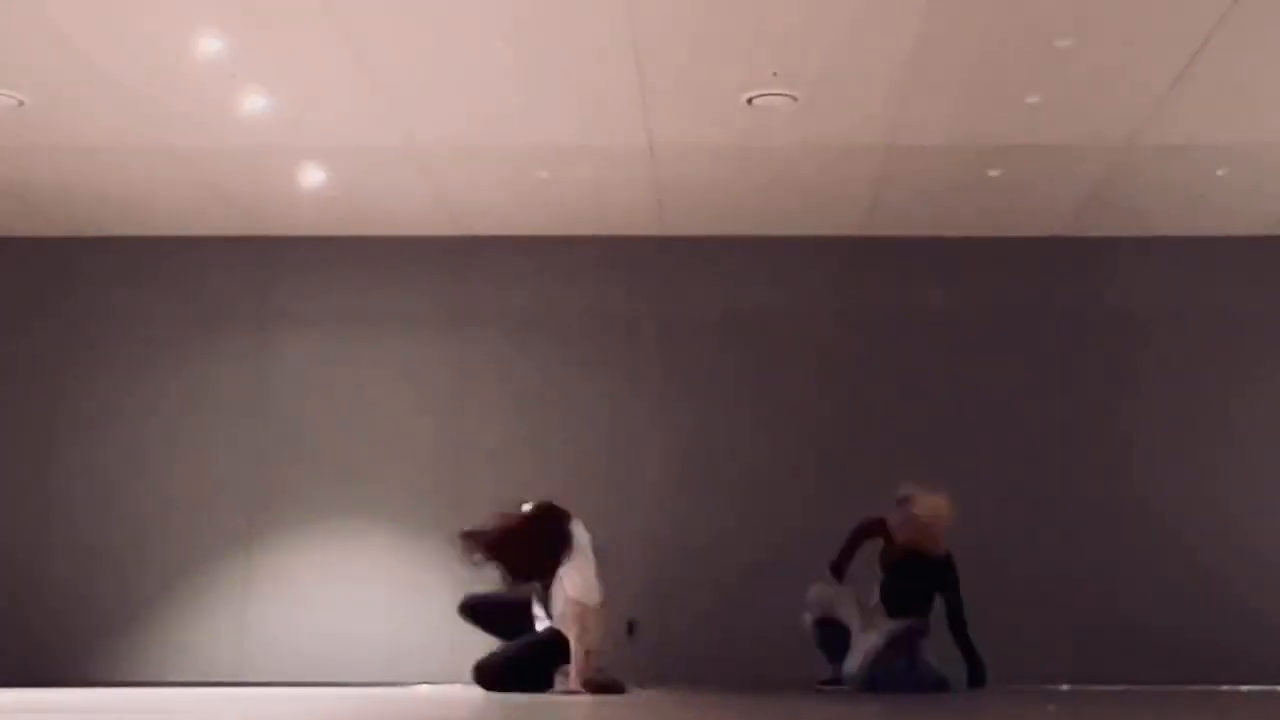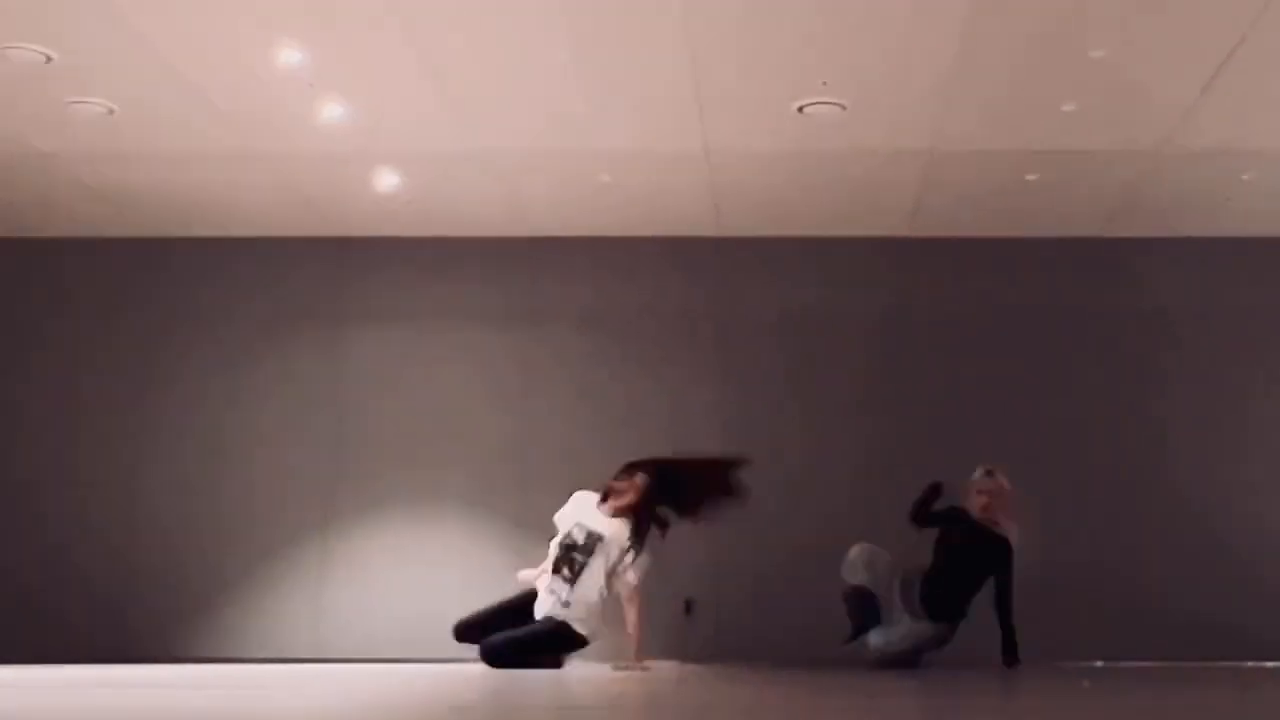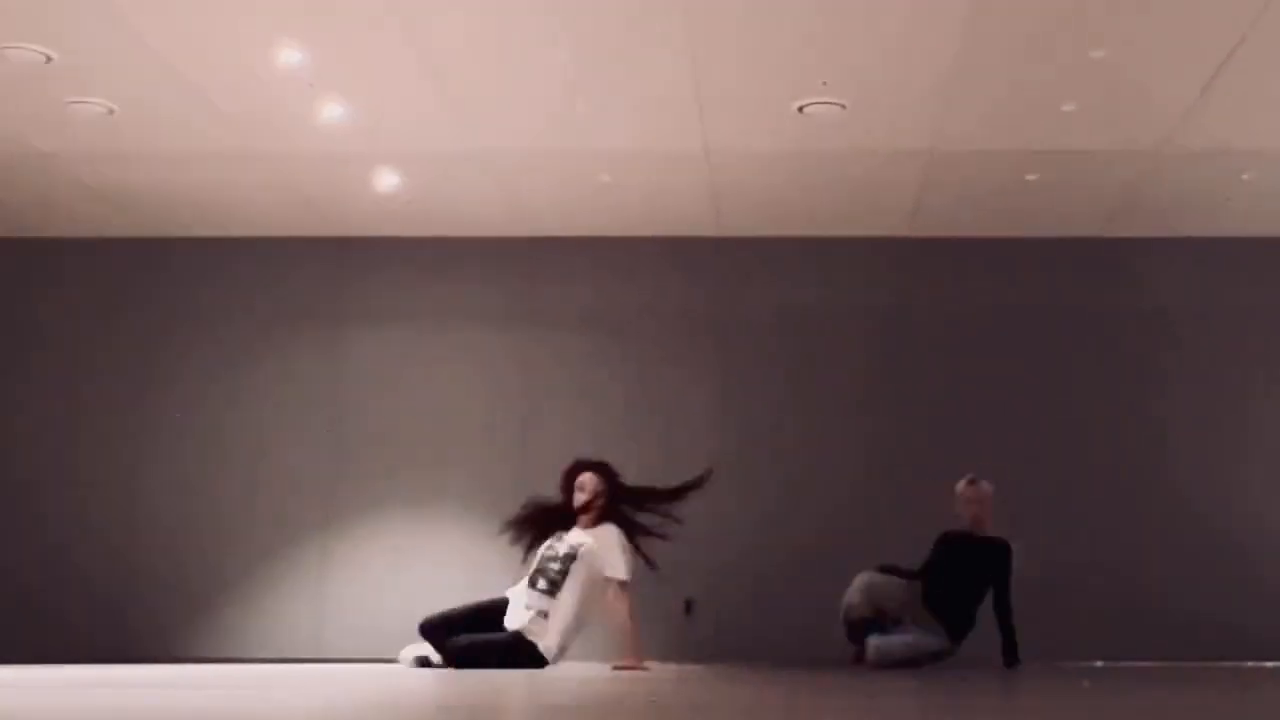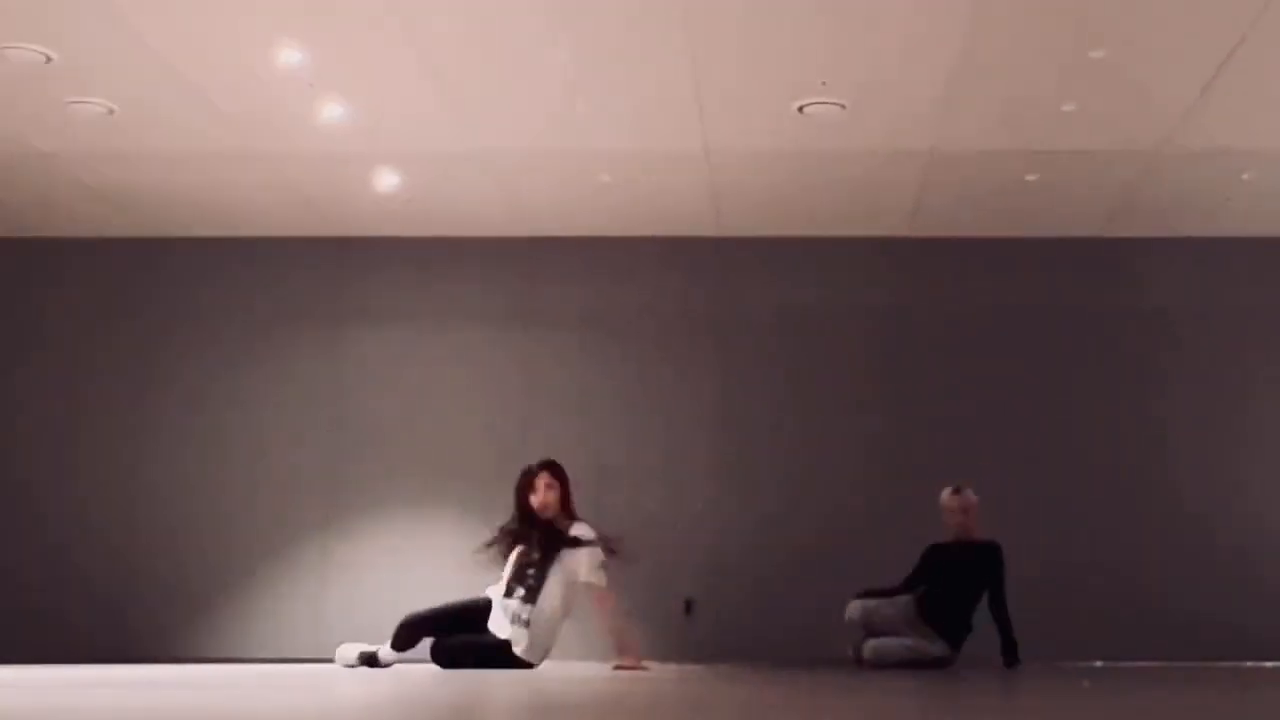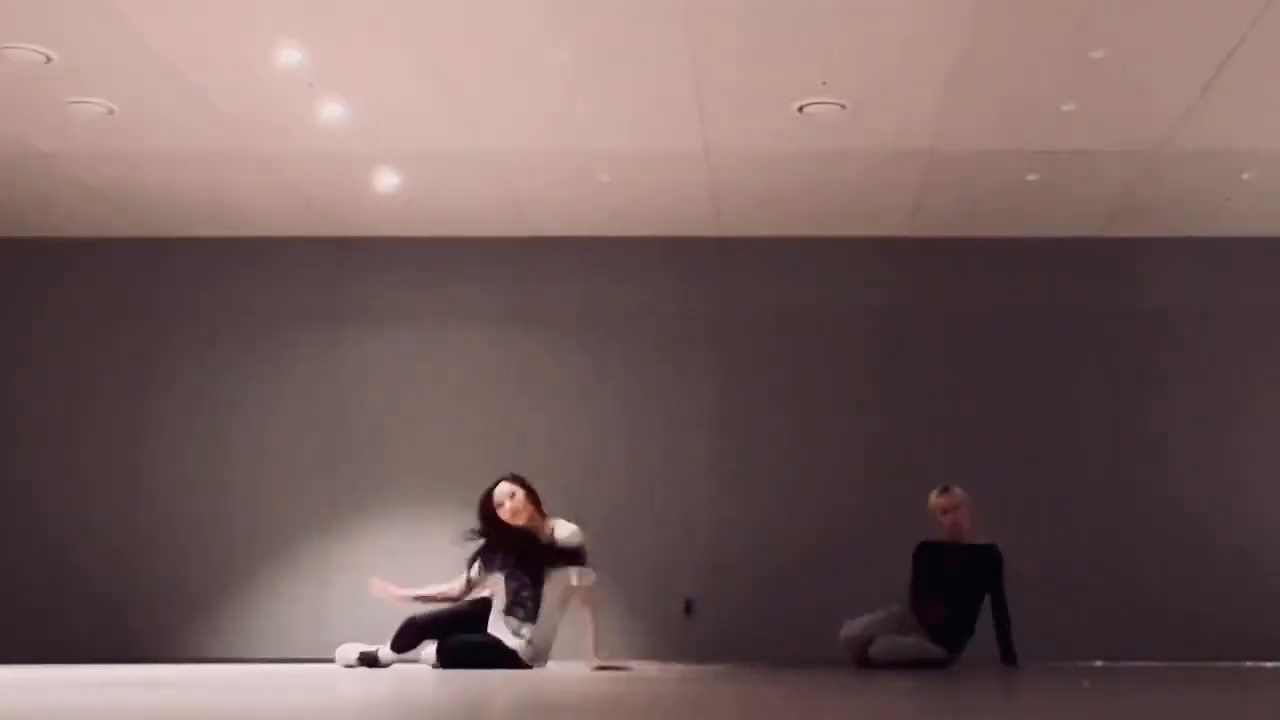
dt=0.2s
person 1, frame 1
left shoulder: (573, 555)
left elbow: (577, 620)
left wrist: (576, 680)
left hip: (564, 628)
right hip: (542, 611)
left knee: (487, 675)
right knee: (471, 606)
person 1, frame 2
left shoulder: (631, 536)
right shoulder: (581, 501)
left elbow: (630, 600)
left wrist: (635, 658)
right wrist: (540, 572)
left hip: (569, 623)
right hip: (545, 598)
left knee: (492, 652)
right knee: (464, 631)
left ankle: (547, 658)
person 1, frame 3
left shoulder: (609, 537)
right shoulder: (559, 526)
left elbow: (619, 599)
left wrist: (633, 656)
left hip: (534, 643)
right hip: (514, 608)
left knee: (460, 651)
right knee: (430, 628)
right ankle: (436, 654)
person 1, frame 4
left shoulder: (582, 539)
right shoulder: (526, 534)
left elbow: (604, 600)
left wrist: (626, 654)
left hip: (519, 649)
right hip: (496, 611)
left knee: (445, 651)
right knee: (415, 623)
right ankle: (381, 656)
person 1, frame 5
left shoulder: (568, 537)
right shoulder: (499, 548)
left elbow: (585, 601)
right elbow: (460, 588)
left wrist: (595, 657)
right wrist: (405, 593)
left hip: (518, 651)
right hip: (492, 618)
left knee: (448, 652)
right knee: (416, 625)
left ankle: (426, 652)
right ankle: (379, 656)
person 2, frame 1
left shoulder: (940, 562)
left elbow: (955, 615)
right elbow: (863, 530)
left wrist: (973, 662)
right wrist: (841, 562)
left hip: (905, 623)
right hip: (881, 612)
left knee: (858, 674)
right knee: (818, 596)
person 2, frame 2
left shoulder: (1000, 547)
right shoulder: (957, 518)
left elbow: (1003, 600)
right elbow: (917, 518)
left wrist: (1009, 647)
right wrist: (932, 493)
left hip: (939, 620)
right hip: (916, 593)
left knee: (878, 651)
right knee: (860, 554)
right ankle: (869, 625)
person 2, frame 3
left shoulder: (999, 549)
right shoulder: (948, 539)
left elbow: (1002, 602)
left wrist: (1009, 647)
right wrist: (890, 570)
left hip: (945, 633)
right hip: (920, 603)
left knee: (875, 652)
right knee: (865, 583)
person 2, frame 4
left shoulder: (990, 551)
right shoulder: (935, 552)
left elbow: (997, 602)
right elbow: (907, 587)
left wrist: (1009, 648)
right wrist: (870, 594)
left hip: (945, 640)
right hip: (915, 613)
left knee: (872, 652)
right knee: (856, 611)
person 2, frame 5
left shoulder: (988, 554)
right shoulder: (927, 550)
left elbow: (999, 603)
right elbow: (916, 596)
left wrist: (1006, 651)
right wrist: (928, 609)
left hip: (942, 642)
right hip: (916, 617)
left knee: (876, 652)
right knee: (850, 635)
